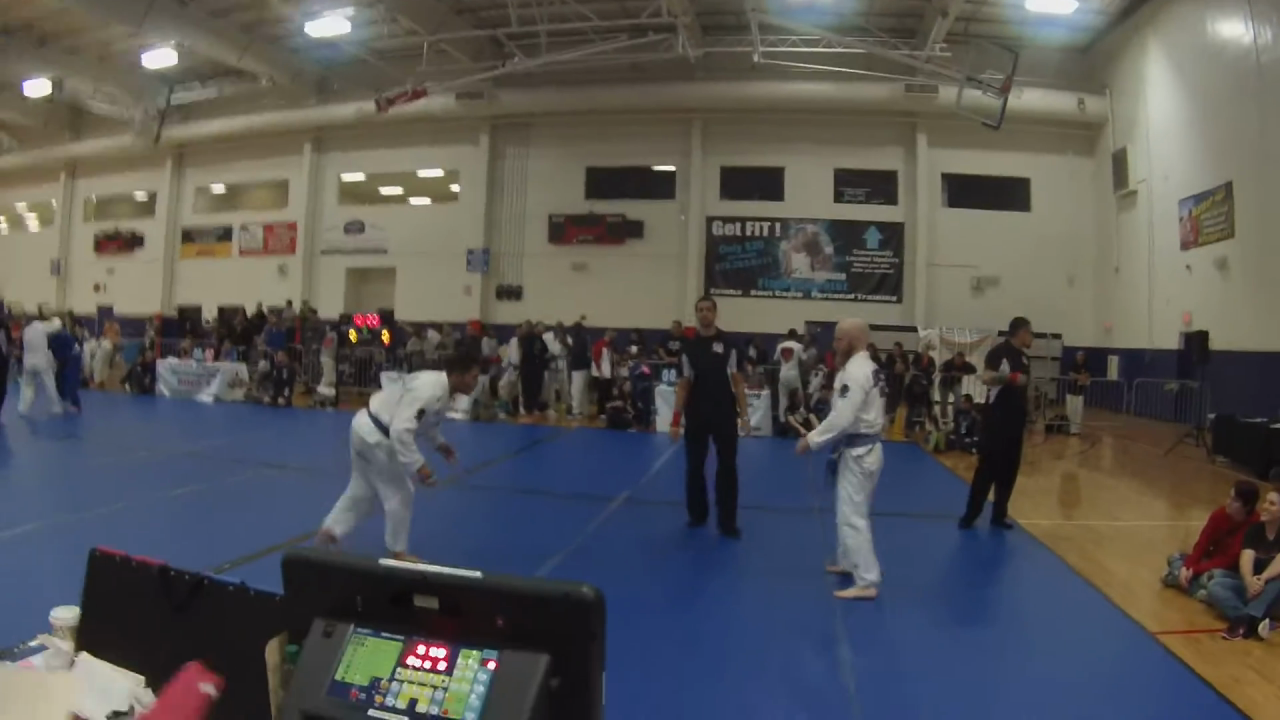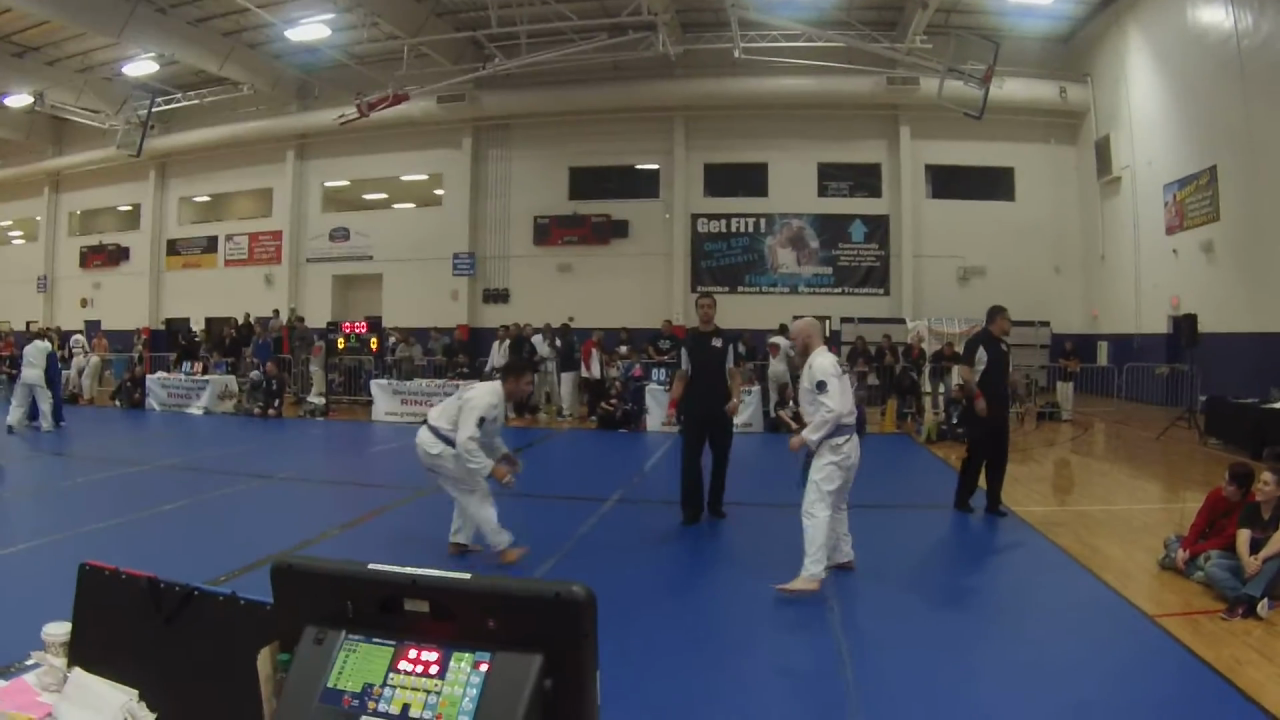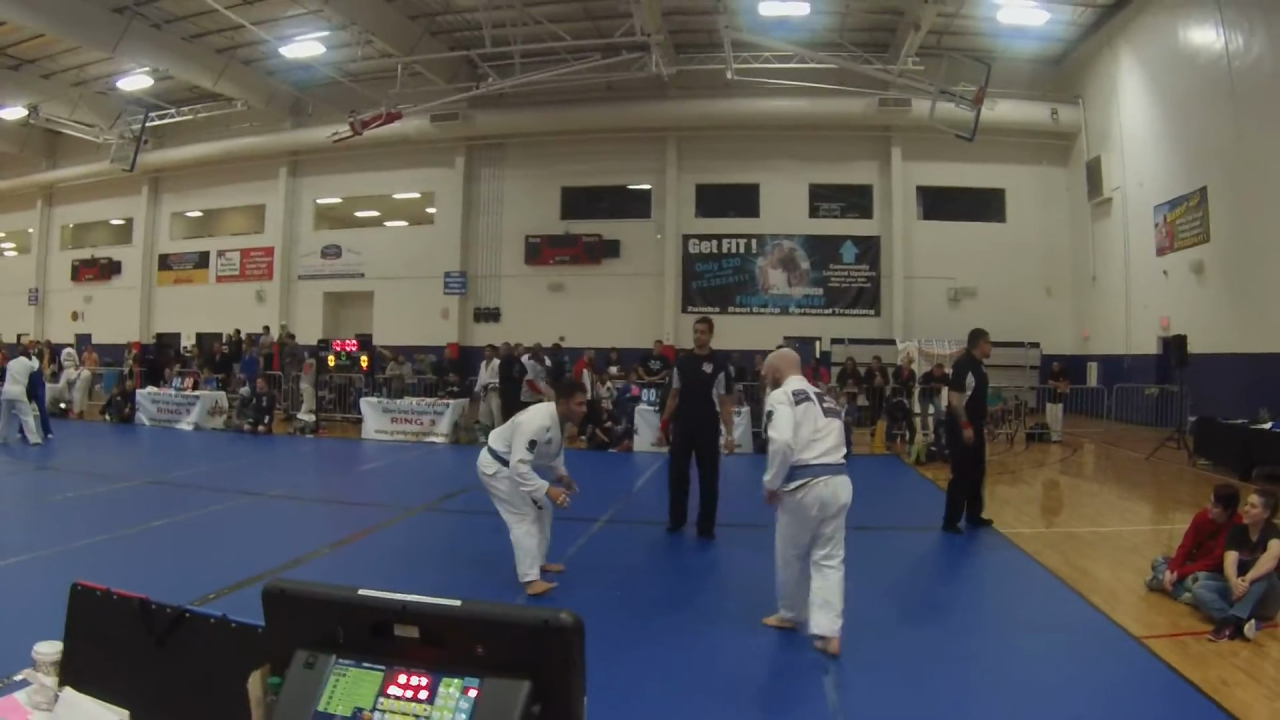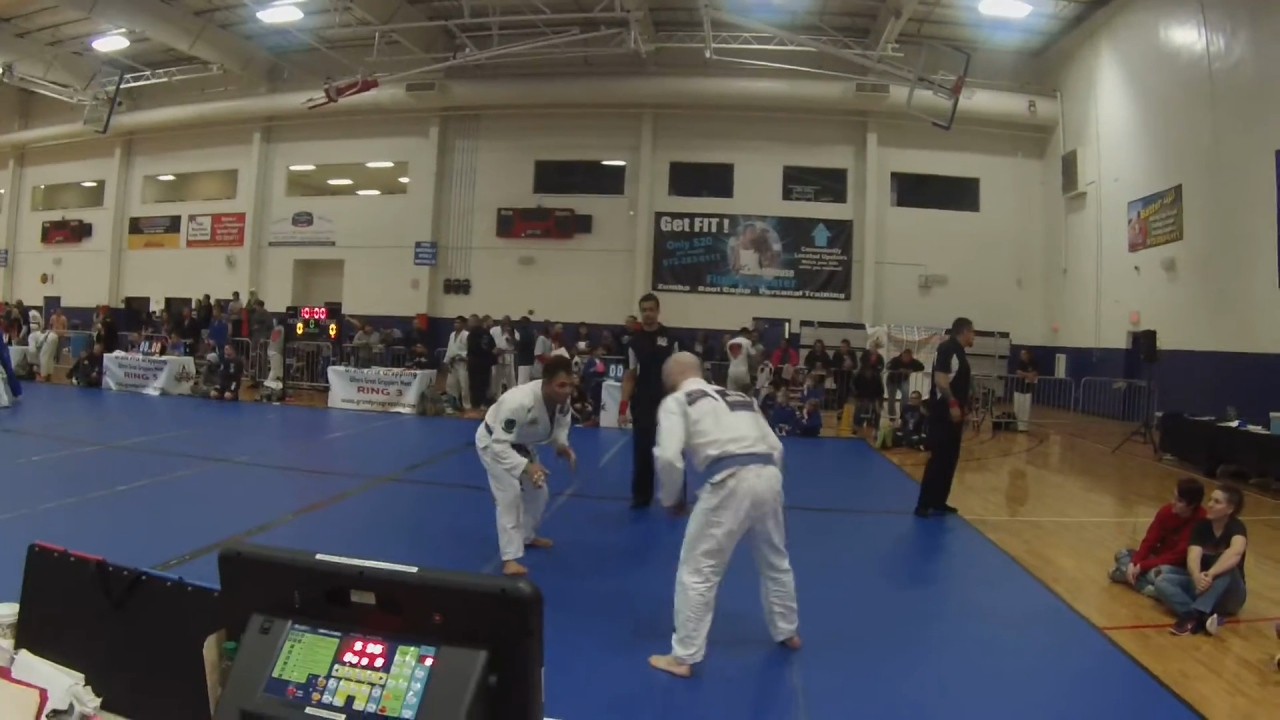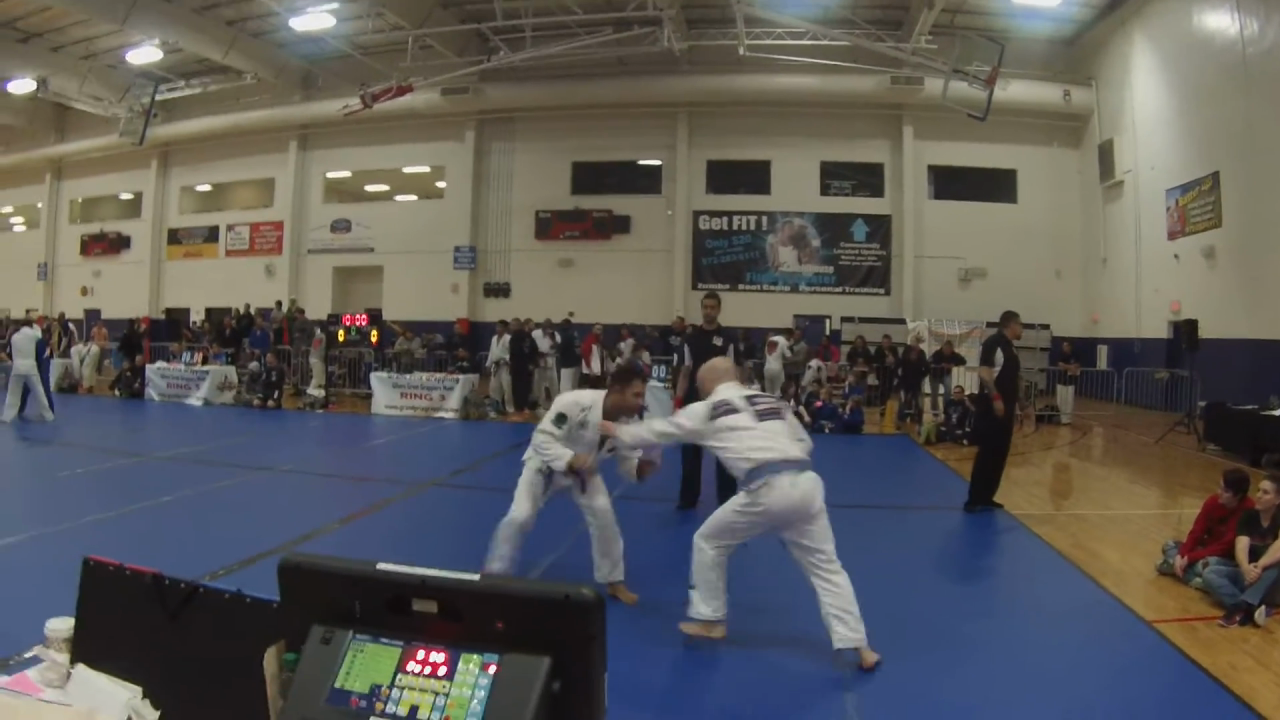
dt=0.7s
person 1, frame 1
left shoulder: (854, 371)
right shoulder: (872, 369)
left elbow: (842, 417)
left wrist: (811, 439)
right wrist: (823, 437)
left hip: (857, 452)
right hip: (868, 448)
left knee: (852, 516)
right knee: (852, 511)
left ankle: (867, 582)
right ankle: (848, 562)
person 1, frame 2
left shoulder: (820, 364)
right shoulder: (825, 361)
left elbow: (833, 410)
left wrist: (805, 437)
right wrist: (809, 435)
left hip: (834, 444)
right hip: (844, 441)
left knee: (814, 505)
right knee: (836, 503)
left ankle: (811, 575)
right ankle: (842, 555)
person 1, frame 3
left shoulder: (780, 396)
right shoulder: (827, 400)
left elbow: (781, 442)
left wrist: (772, 484)
left hip: (803, 486)
right hip: (839, 483)
left knee: (790, 555)
right knee: (829, 561)
left ankle: (791, 615)
right ankle: (828, 635)
person 1, frame 4
left shoulder: (674, 402)
right shoulder: (739, 398)
left elbow: (667, 456)
right elbow: (775, 447)
left wrist: (671, 497)
left hip: (730, 484)
right hip: (768, 477)
left knee: (698, 570)
right knee: (775, 562)
left ankle: (684, 656)
right ankle: (788, 633)
person 1, frame 5
left shoulder: (704, 411)
right shoulder: (773, 402)
left elbow: (656, 430)
right elbow: (804, 443)
left wrist: (617, 431)
left hip: (766, 491)
right hip: (806, 484)
left knee: (709, 543)
right knee: (826, 567)
left ankle: (710, 621)
right ankle: (857, 646)
person 2, frame 1
left shoulder: (728, 344)
right shoulder: (689, 347)
left elbow: (738, 382)
right elbow: (684, 385)
left wrist: (744, 414)
right wrist: (676, 420)
left hip: (725, 413)
right hip: (696, 414)
left knee: (727, 466)
right knee: (695, 466)
left ankle: (727, 521)
right ankle: (697, 514)
person 2, frame 2
left shoulder: (726, 340)
right shoulder: (688, 342)
left elbow: (734, 375)
right elbow: (681, 377)
left wrist: (736, 399)
right wrist: (673, 405)
left hip: (720, 409)
right hip: (694, 409)
left knee: (721, 459)
right knee: (690, 460)
left ankle: (715, 505)
right ankle: (692, 510)
person 2, frame 3
left shoulder: (719, 365)
right shoulder: (682, 362)
left elbow: (726, 403)
right elbow: (673, 396)
left wrist: (729, 435)
right wrist: (663, 426)
left hip: (707, 428)
right hip: (682, 427)
left knee: (708, 478)
right knee: (677, 475)
left ankle: (706, 526)
right ankle: (677, 519)
person 2, frame 4
left shoulder: (671, 338)
right shoulder: (635, 341)
right elbow: (630, 377)
right wrist: (623, 408)
right hip: (643, 402)
right knee: (642, 451)
right ankle: (641, 497)
person 2, frame 5
left shoulder: (727, 339)
right shoulder: (691, 338)
right elbow: (685, 374)
right wrist: (677, 404)
right hip: (694, 401)
right knee: (691, 451)
left ankle: (727, 500)
right ankle: (688, 498)
person 3, frame 1
left shoulder: (440, 385)
right shoulder: (429, 391)
left elbow: (426, 420)
right elbow: (401, 431)
left wrist: (440, 443)
right wrist: (419, 465)
left hip: (366, 428)
right hip: (375, 435)
left knee: (362, 488)
right knee: (399, 493)
left ankle: (331, 531)
right ankle: (397, 552)
person 3, frame 2
left shoulder: (495, 393)
right shoulder: (484, 400)
left elbow: (487, 432)
right elbow: (466, 442)
left wrist: (503, 453)
right wrist: (492, 469)
left hip: (443, 441)
right hip: (436, 445)
left knee: (468, 492)
right knee: (477, 493)
left ankle: (458, 541)
right ankle: (503, 548)
person 3, frame 3
left shoulder: (559, 417)
right shoulder: (535, 423)
left elbow: (551, 449)
right elbow: (519, 467)
left wrist: (561, 474)
right wrist: (547, 489)
left hip: (514, 465)
right hip: (496, 466)
left knee: (542, 510)
right knee: (525, 518)
left ankle: (539, 562)
right ankle: (531, 580)
person 3, frame 4
left shoulder: (562, 397)
right shoulder: (517, 402)
left elbow: (562, 422)
right elbow: (500, 446)
left wrist: (561, 443)
right wrist: (525, 467)
left hip: (521, 444)
right hip: (494, 443)
left knee: (537, 492)
right knee: (510, 494)
left ankle: (526, 536)
right ankle: (511, 559)
person 3, frame 5
left shoulder: (628, 420)
right shoulder: (575, 404)
left elbow: (627, 459)
right elbow: (543, 440)
left wrist: (640, 468)
right wrist: (571, 460)
left hip: (584, 469)
right hip: (545, 462)
left knee: (602, 515)
right knee: (519, 517)
left ankle: (613, 581)
right ankle: (495, 571)
person 4, frame 1
left shoulder: (1023, 357)
right shoulder: (999, 352)
right elbow: (986, 378)
left wrist: (1028, 417)
right wrist: (1012, 377)
left hip: (1015, 421)
right hip: (997, 420)
left knee: (1009, 470)
right knee: (988, 468)
left ankle: (999, 515)
right ankle: (971, 515)
person 4, frame 2
left shoulder: (1004, 345)
right shoulder: (977, 341)
left elbow: (1009, 377)
right elbow: (965, 372)
right wrist: (977, 396)
left hip: (1000, 409)
right hip: (980, 408)
left knee: (999, 457)
right knee: (976, 454)
left ankle: (993, 503)
right ankle: (962, 499)
person 4, frame 3
left shoulder: (978, 365)
right shoulder: (963, 365)
right elbow: (955, 399)
left wrist: (986, 422)
right wrist: (964, 426)
left hip: (975, 428)
right hip: (962, 429)
left knee: (977, 473)
right knee: (961, 475)
left ankle: (974, 515)
right ankle: (951, 522)
person 4, frame 4
left shoulder: (959, 351)
right shoulder: (947, 348)
right elbow: (940, 379)
left wrist: (962, 407)
right wrist: (953, 404)
left hip: (954, 412)
right hip: (944, 411)
left knee: (950, 459)
right knee: (939, 458)
left ankle: (938, 502)
right ankle: (924, 504)
person 4, frame 5
left shoulder: (1010, 347)
right shoulder: (993, 343)
right elbow: (984, 373)
left wrist: (1023, 405)
right wrist: (995, 398)
left hip: (1006, 408)
right hip: (992, 407)
left knee: (999, 455)
right knee: (987, 454)
left ankle: (986, 498)
right ankle: (974, 500)
